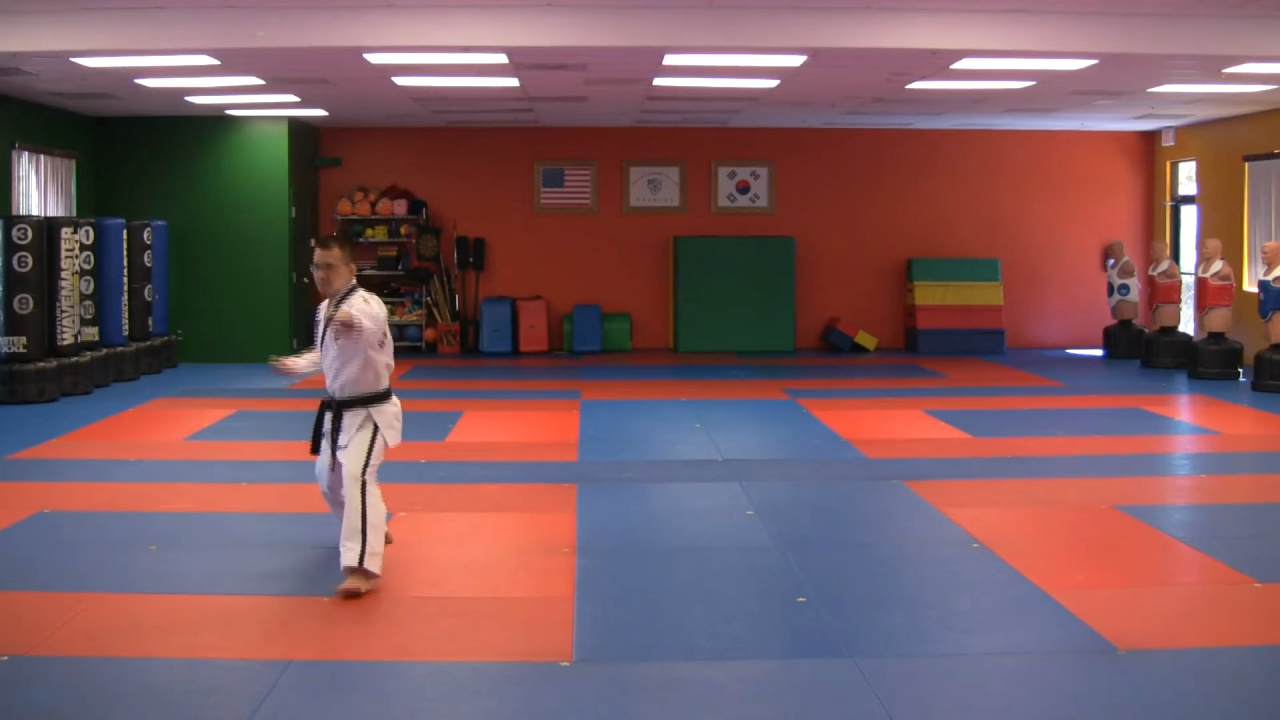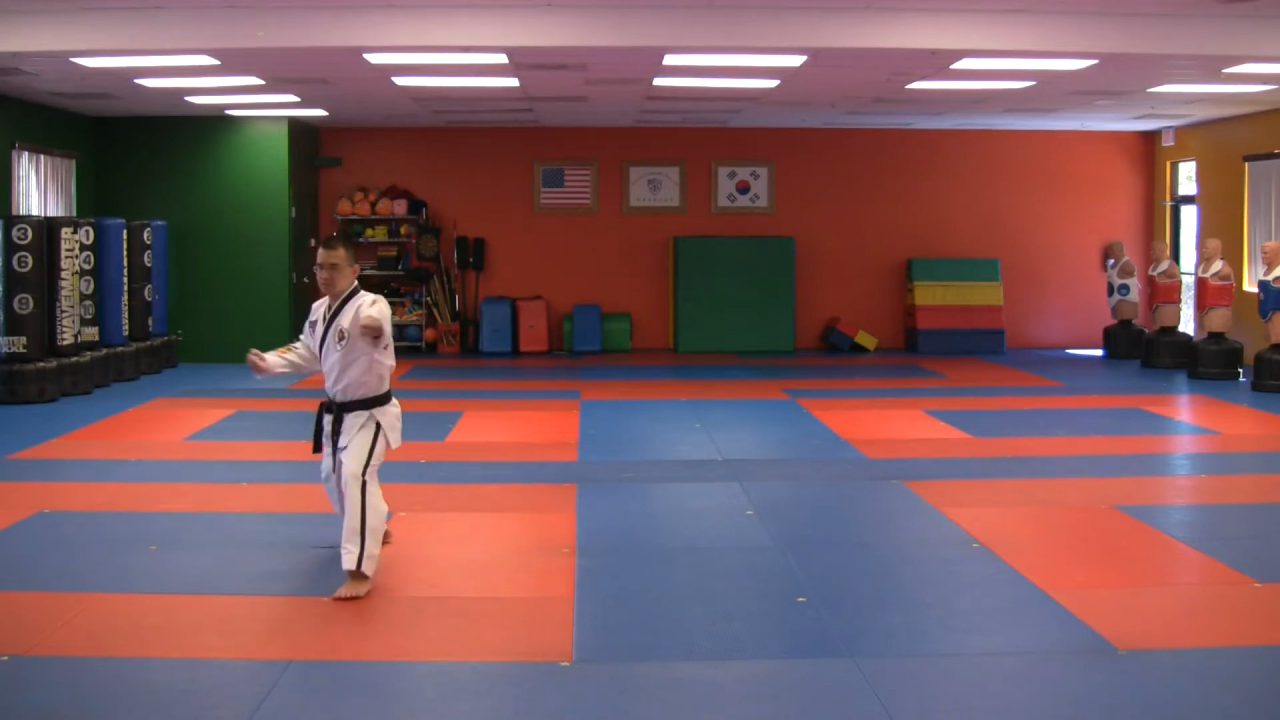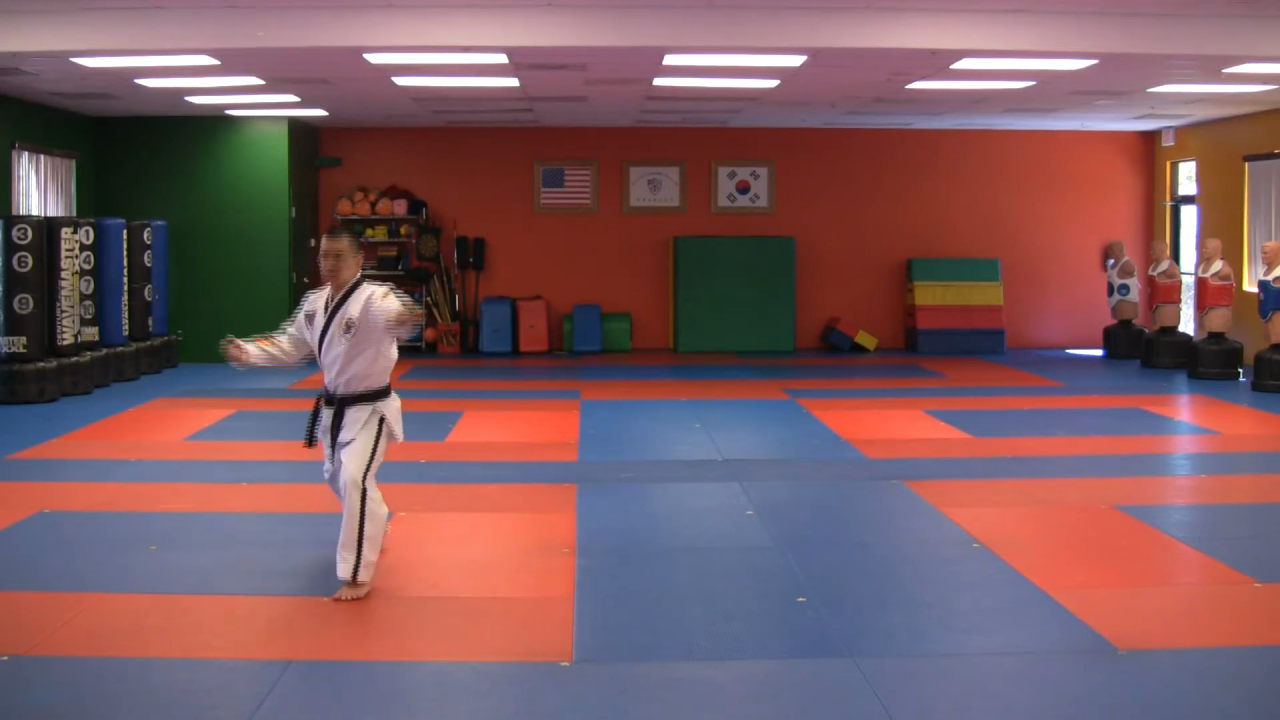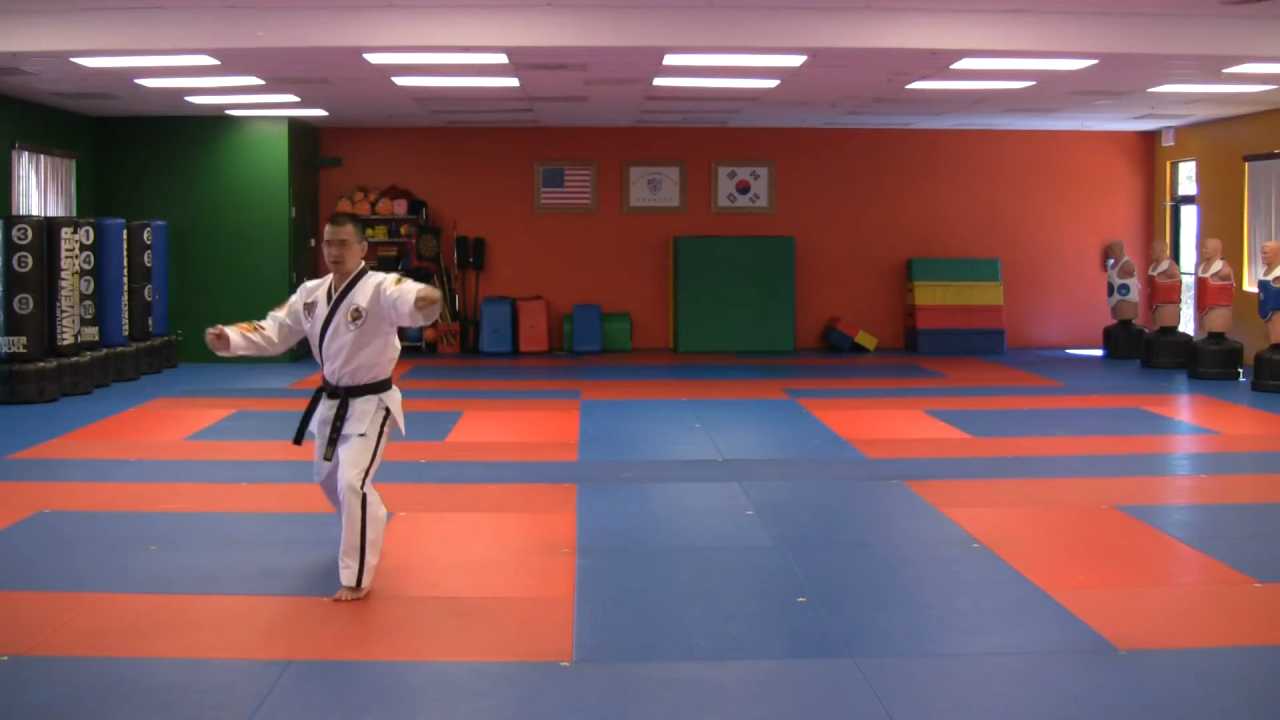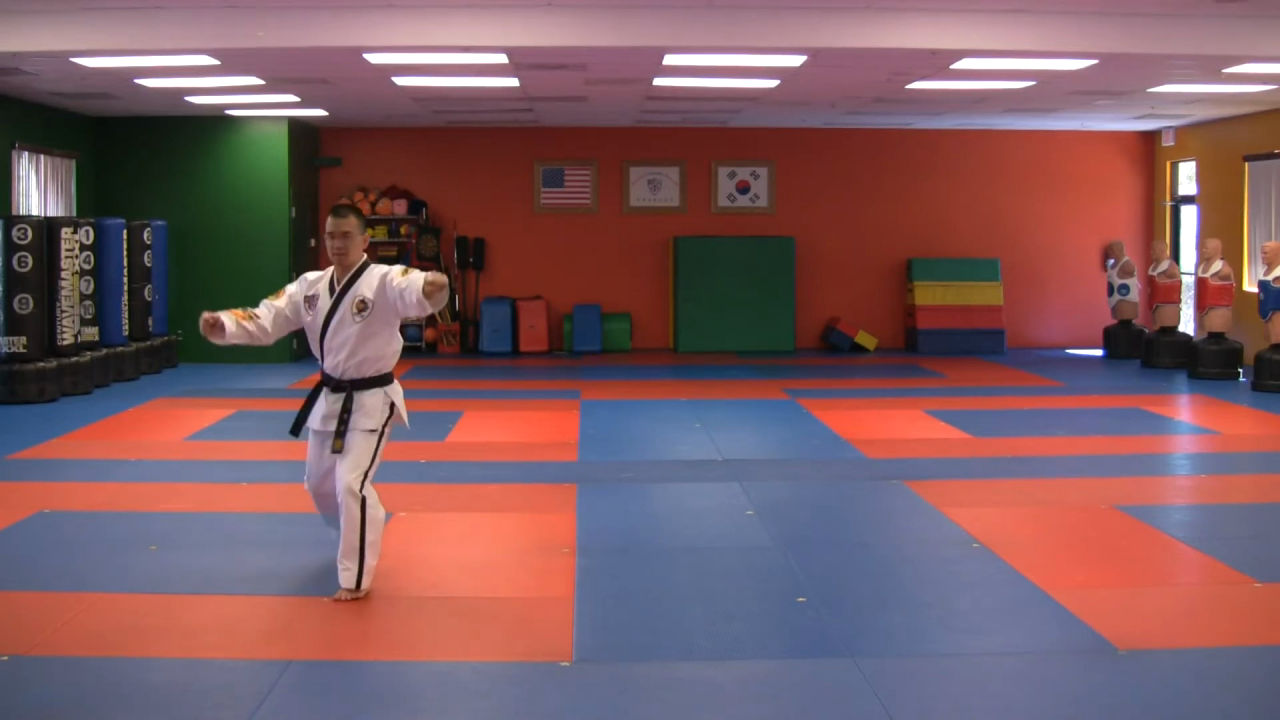
dt=0.1s
person 1, frame 1
left shoulder: (366, 304)
right shoulder: (328, 308)
left elbow: (365, 325)
left wrist: (351, 324)
right wrist: (296, 364)
left hip: (369, 414)
right hip: (340, 413)
left knee: (355, 478)
right knee: (330, 479)
left ankle: (362, 569)
right ankle: (374, 530)
person 1, frame 2
left shoulder: (369, 305)
right shoulder: (321, 311)
left elbow: (376, 324)
right elbow: (308, 352)
left wrist: (372, 331)
right wrist: (267, 362)
left hip: (370, 416)
right hip: (337, 415)
left knee: (355, 479)
right knee: (336, 480)
left ankle: (359, 572)
right ankle: (375, 528)
person 1, frame 3
left shoulder: (375, 297)
right shoulder: (314, 302)
left elbow: (395, 311)
right elbow: (291, 343)
left wrist: (403, 317)
right wrist: (246, 352)
left hip: (370, 411)
right hip: (335, 409)
left knee: (356, 480)
right knee: (338, 477)
left ankle: (356, 576)
right ankle: (372, 525)
person 1, frame 4
left shoulder: (379, 288)
right shoulder: (311, 293)
left elbow: (408, 302)
right elbow: (273, 330)
left wrist: (425, 302)
right wrist: (228, 338)
left hip: (369, 405)
right hip: (331, 403)
left knee: (353, 484)
right knee: (331, 480)
left ankle: (355, 579)
right ankle: (367, 535)
person 1, frame 5
left shoulder: (384, 280)
right shoulder: (310, 285)
left elbow: (415, 292)
right elbow: (268, 319)
left wrist: (433, 289)
right wrist: (223, 326)
left hip: (372, 400)
right hip: (330, 398)
left knee: (352, 486)
right knee: (321, 485)
left ankle: (355, 579)
right ankle: (362, 534)
